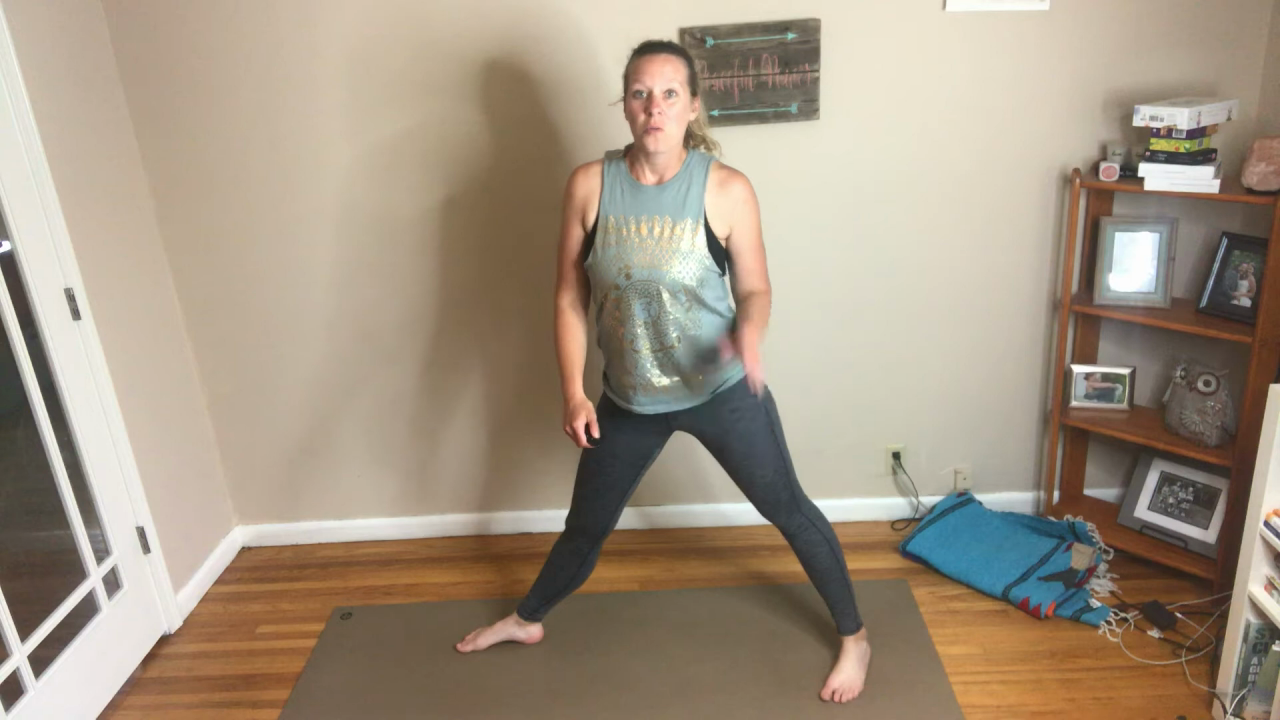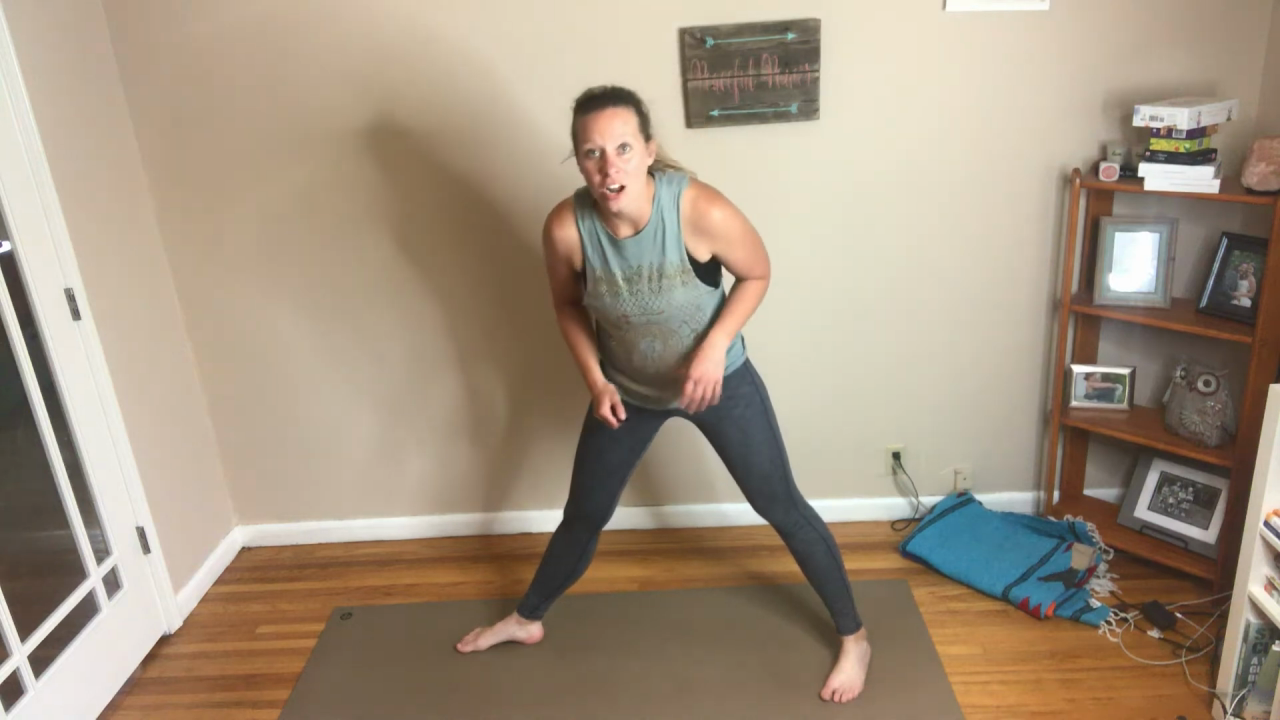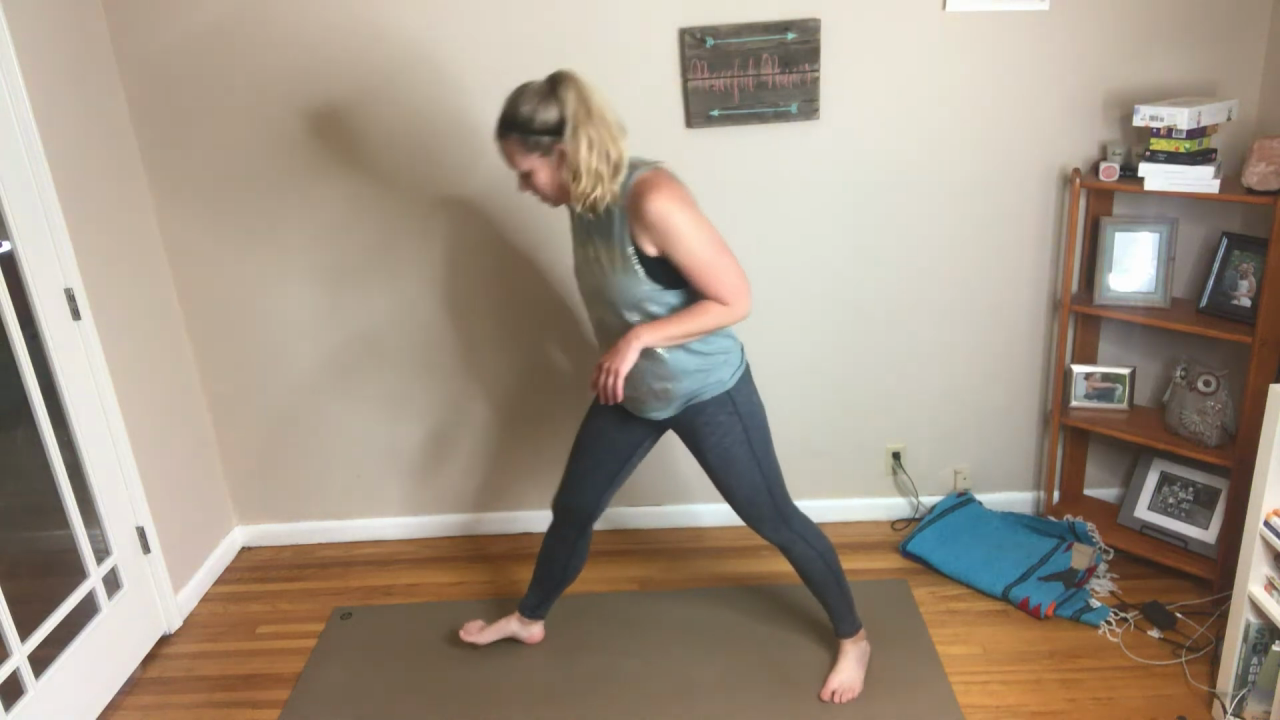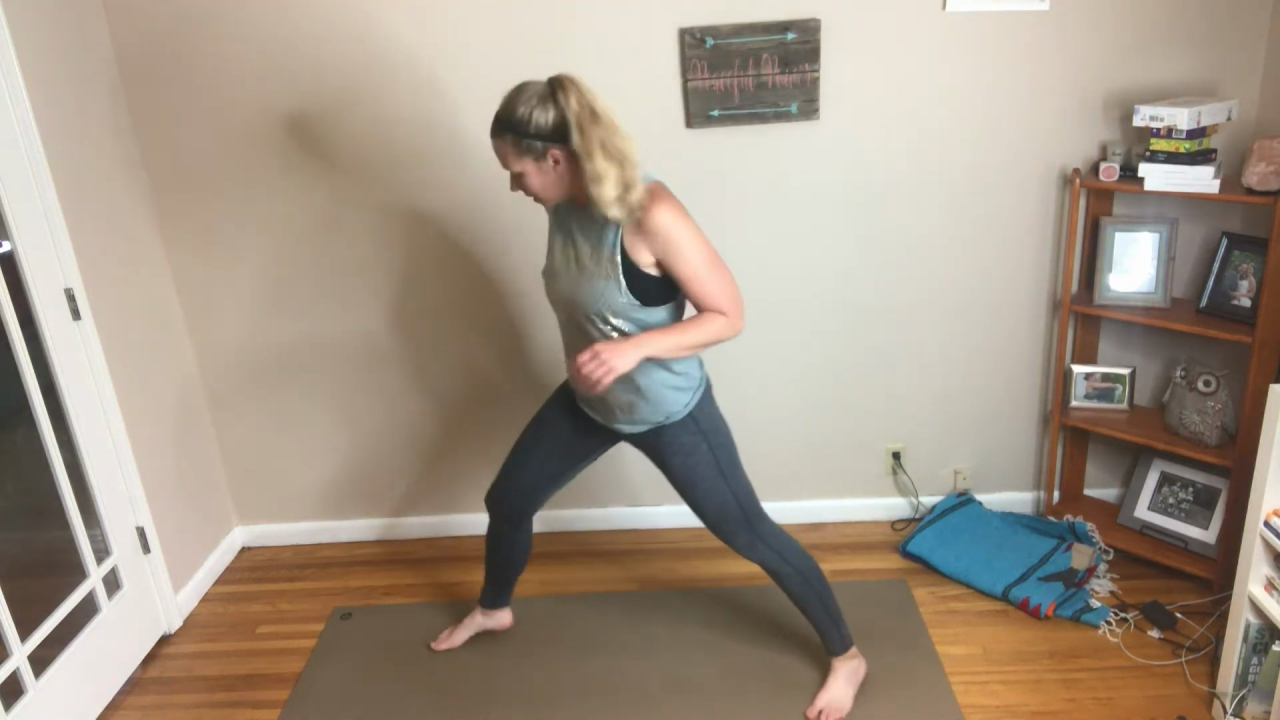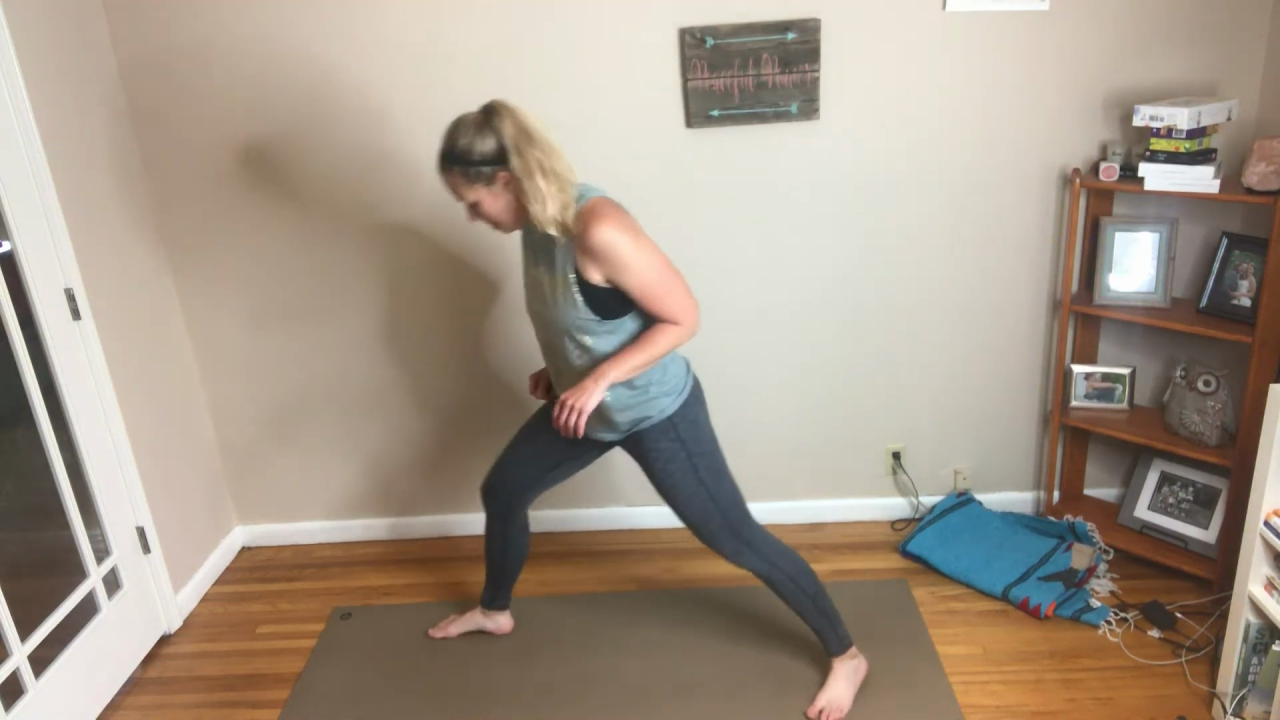
dt=1s
person 1, frame 1
left shoulder: (726, 188)
right shoulder: (590, 184)
left elbow: (755, 290)
right elbow: (570, 299)
left wrist: (749, 337)
right wrist: (573, 393)
left hip: (719, 391)
right hip: (628, 399)
left knee: (788, 511)
right knee: (587, 524)
left ankle: (854, 637)
right ankle: (526, 620)
person 1, frame 2
left shoulder: (702, 210)
right shoulder: (565, 226)
left elbow: (756, 275)
left wrist: (716, 345)
right wrist: (595, 379)
left hip: (718, 379)
right hip: (628, 388)
left knee: (782, 508)
right knee: (583, 513)
left ankle: (854, 637)
right ankle: (526, 619)
person 1, frame 3
left shoulder: (654, 200)
right shoulder: (584, 198)
left elbow: (734, 301)
left wrist: (638, 339)
left hip: (708, 392)
right hip: (631, 390)
left knee: (774, 520)
right knee: (572, 507)
left ankle: (853, 639)
right ankle: (529, 619)
person 1, frame 4
left shoulder: (650, 212)
right shoulder: (565, 204)
left elbow: (728, 316)
left wrist: (634, 349)
left hip: (668, 408)
right hip: (587, 398)
left knee: (750, 535)
right knee: (508, 498)
left ankle: (846, 657)
right ankle: (493, 609)
person 1, frame 5
left shoulder: (597, 228)
right shoulder: (535, 222)
left elbow: (682, 319)
left wrist: (597, 381)
right wrist: (558, 370)
left hip: (656, 412)
right hip: (585, 406)
left knee: (738, 540)
right knee: (500, 491)
left ankle: (846, 656)
right ankle: (494, 610)
